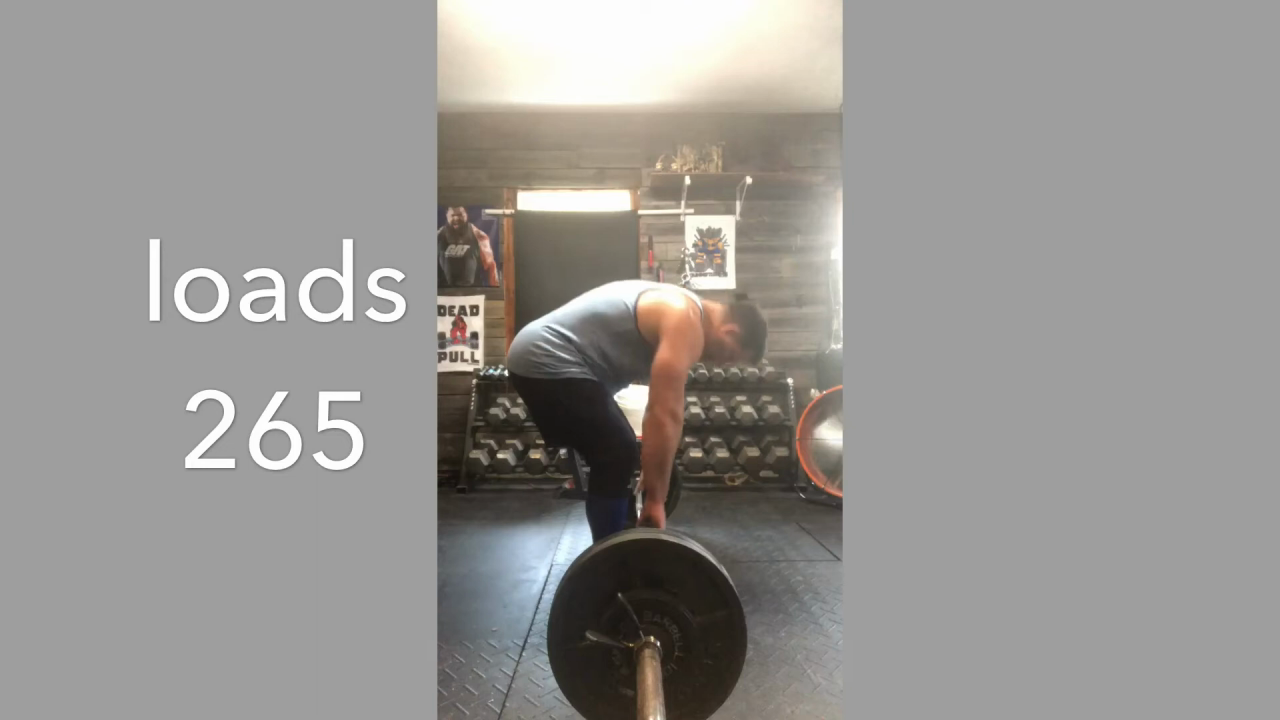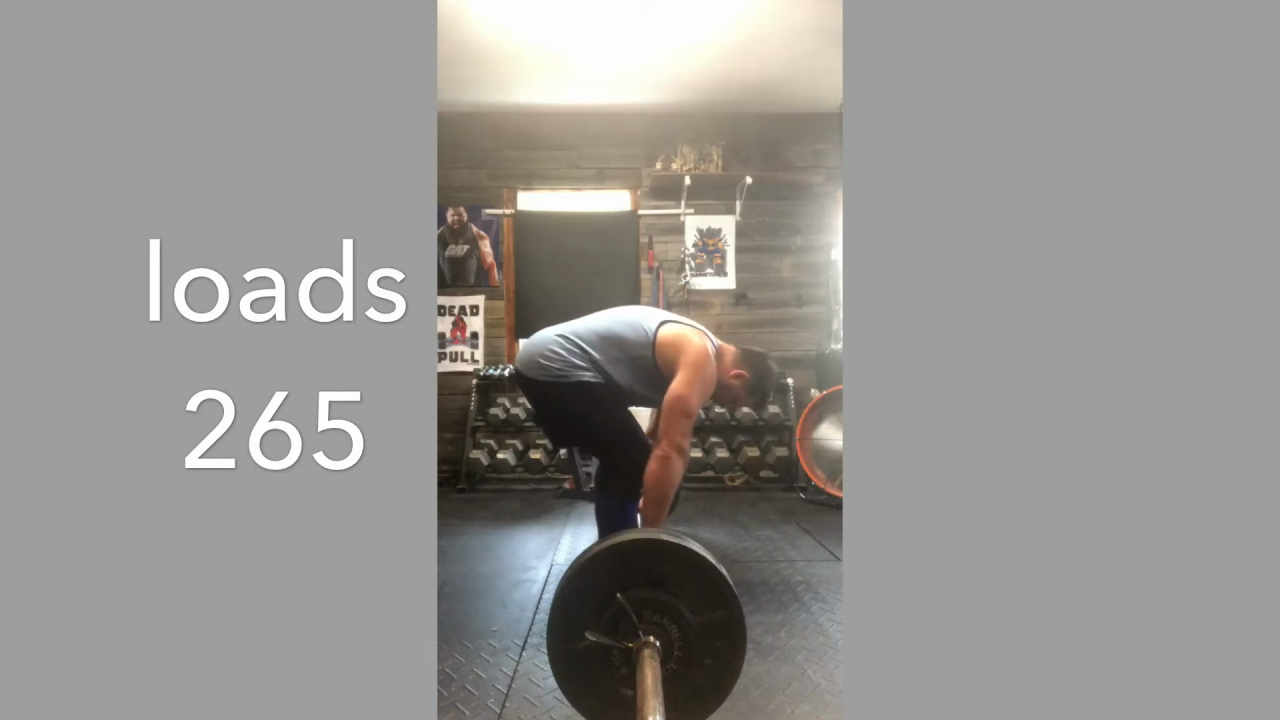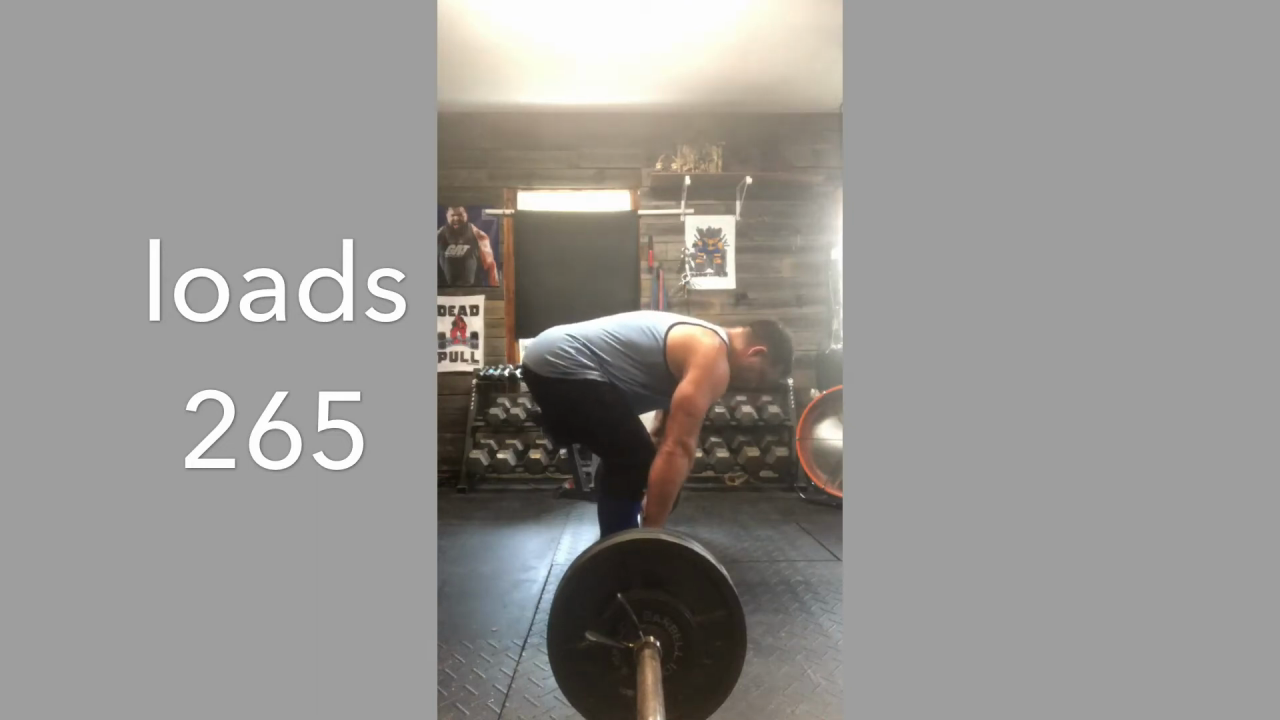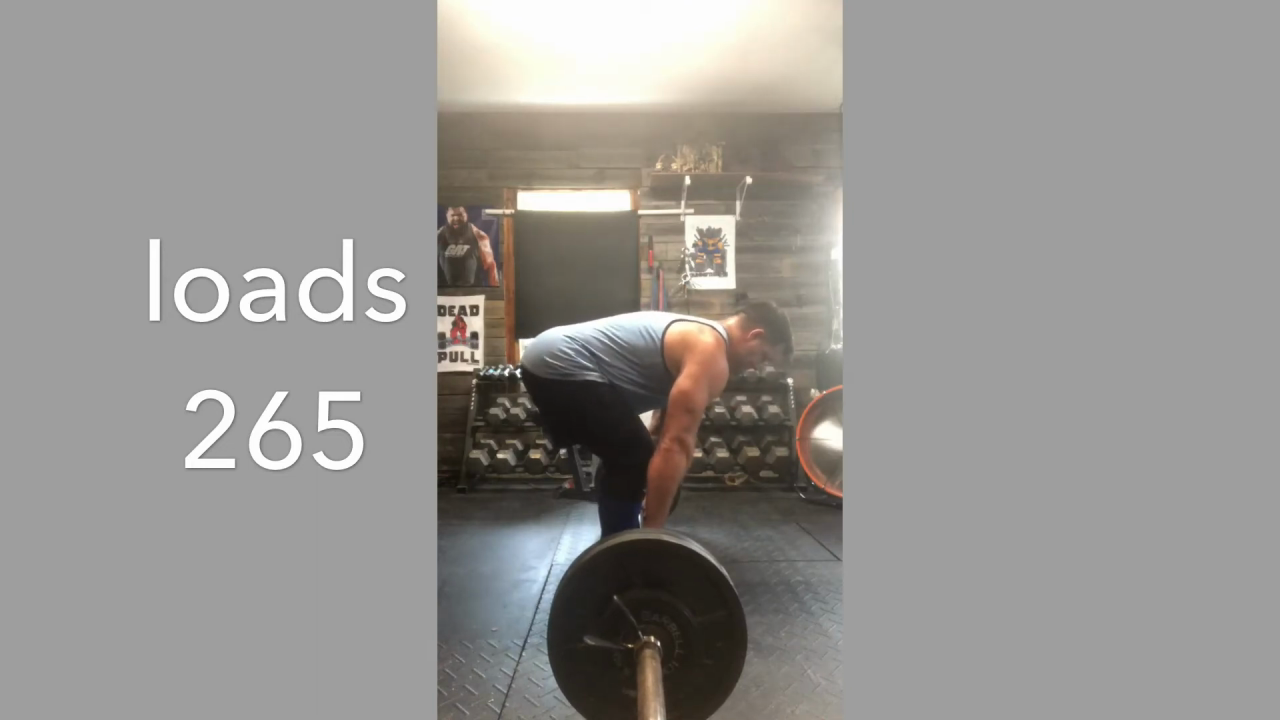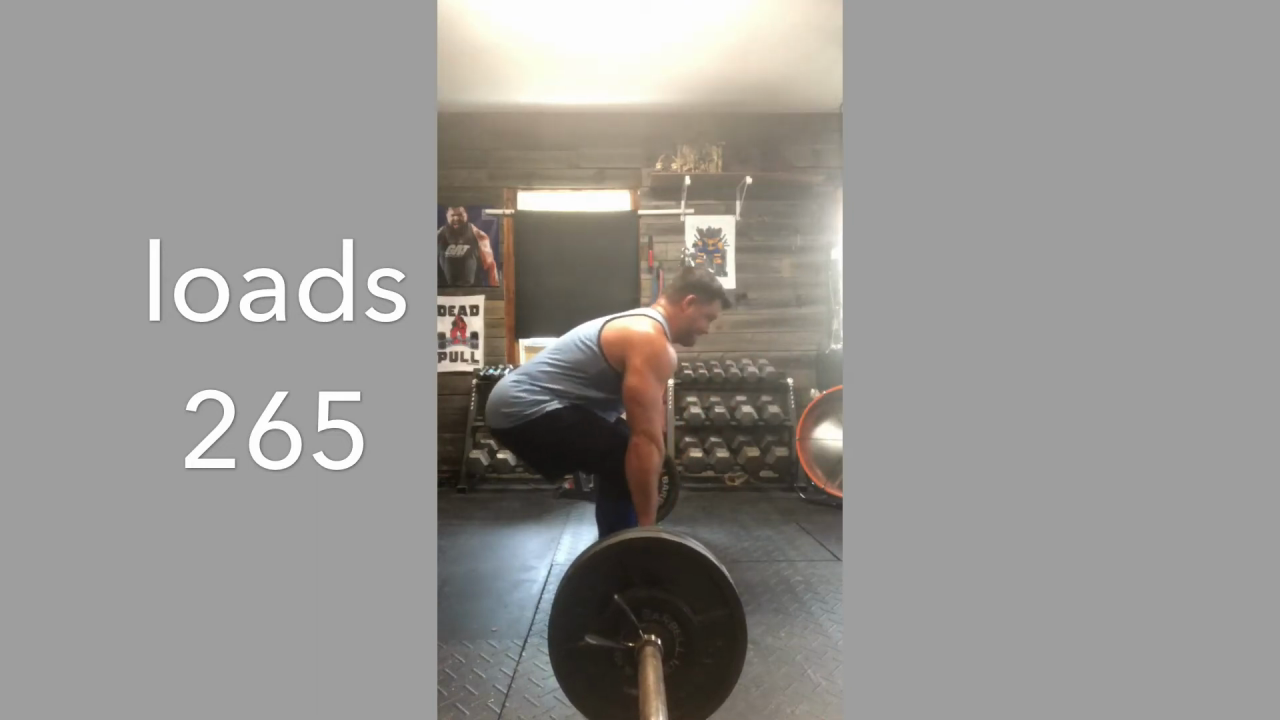
dt=1s
person 1, frame 1
left shoulder: (682, 311)
right shoulder: (687, 322)
left elbow: (658, 410)
right elbow: (666, 414)
left wrist: (650, 470)
right wrist: (656, 500)
left hip: (537, 355)
right hip: (547, 362)
left knee: (617, 454)
right knee: (617, 458)
person 1, frame 2
left shoulder: (694, 346)
right shoulder: (701, 361)
left elbow: (659, 440)
right elbow: (671, 451)
left wrist: (646, 495)
left hip: (541, 359)
right hip: (555, 366)
left knee: (622, 458)
right knee: (630, 461)
person 1, frame 3
left shoulder: (702, 341)
right shoulder: (712, 358)
left elbow: (666, 438)
right elbow: (677, 449)
left hip: (548, 357)
right hip: (562, 365)
left knee: (626, 458)
right knee: (634, 461)
person 1, frame 4
left shoulder: (698, 335)
right shoulder: (710, 353)
left elbow: (666, 435)
right elbow: (676, 445)
right wrist: (652, 531)
left hip: (547, 359)
right hip: (560, 366)
left knee: (627, 458)
right knee: (634, 461)
person 1, frame 5
left shoulder: (643, 327)
right shoulder: (652, 342)
left elbow: (637, 434)
right elbow: (646, 439)
right wrist: (646, 525)
left hip: (519, 401)
right hip: (524, 408)
left knee: (619, 458)
right knee: (625, 465)
